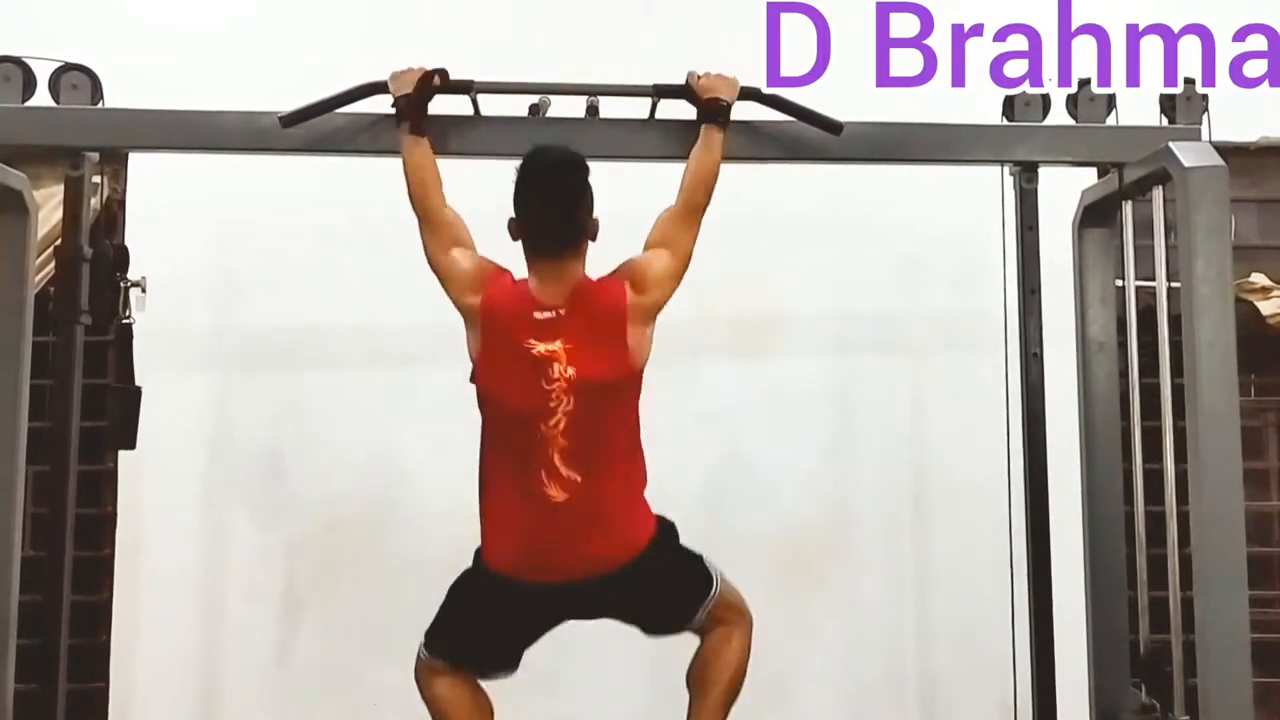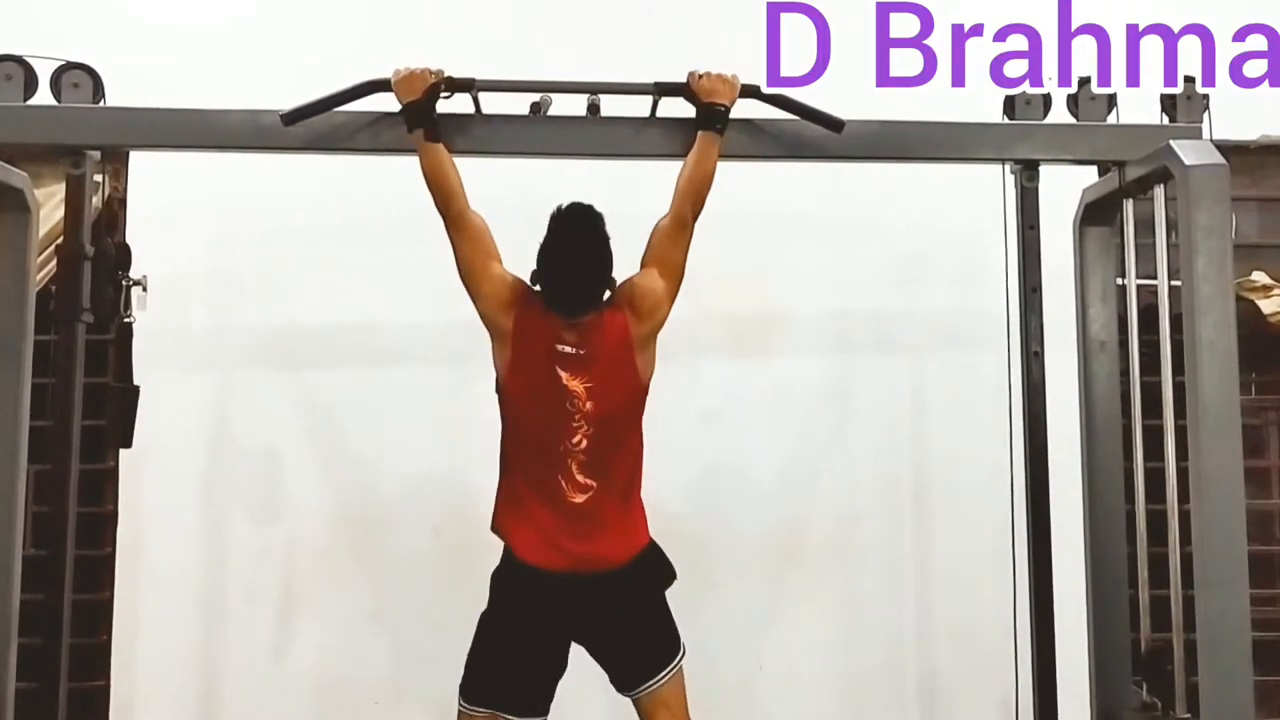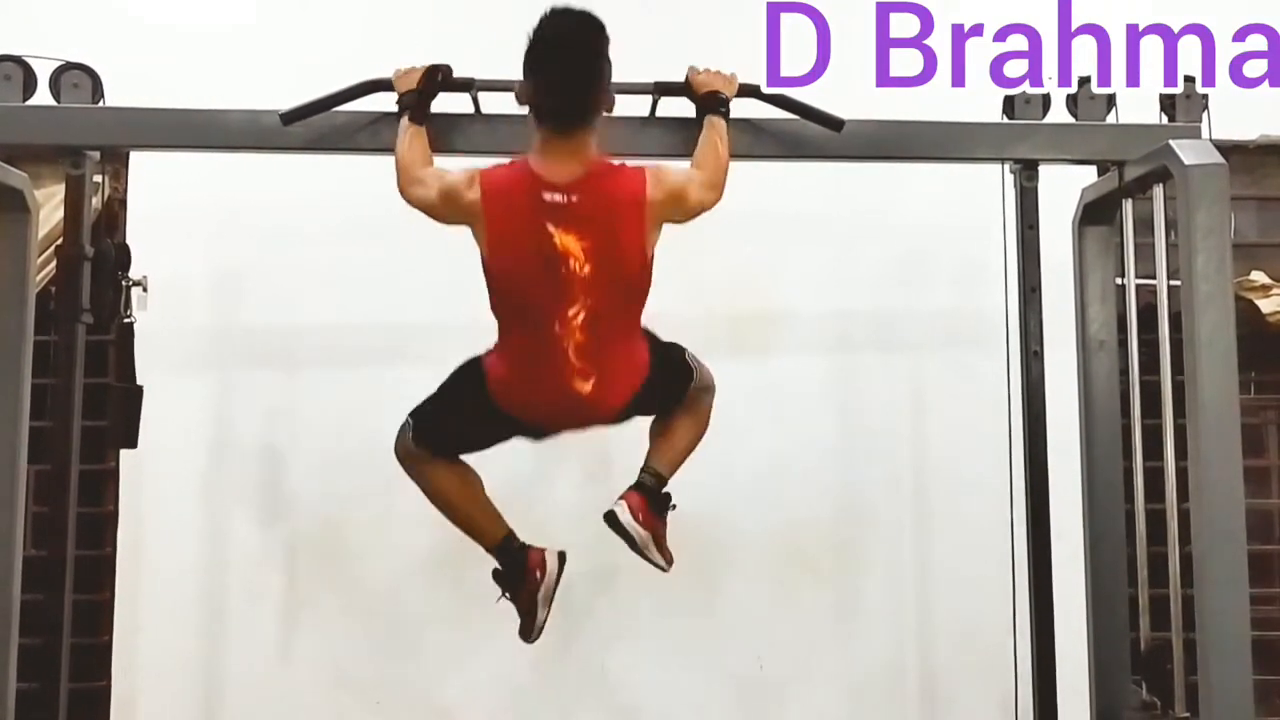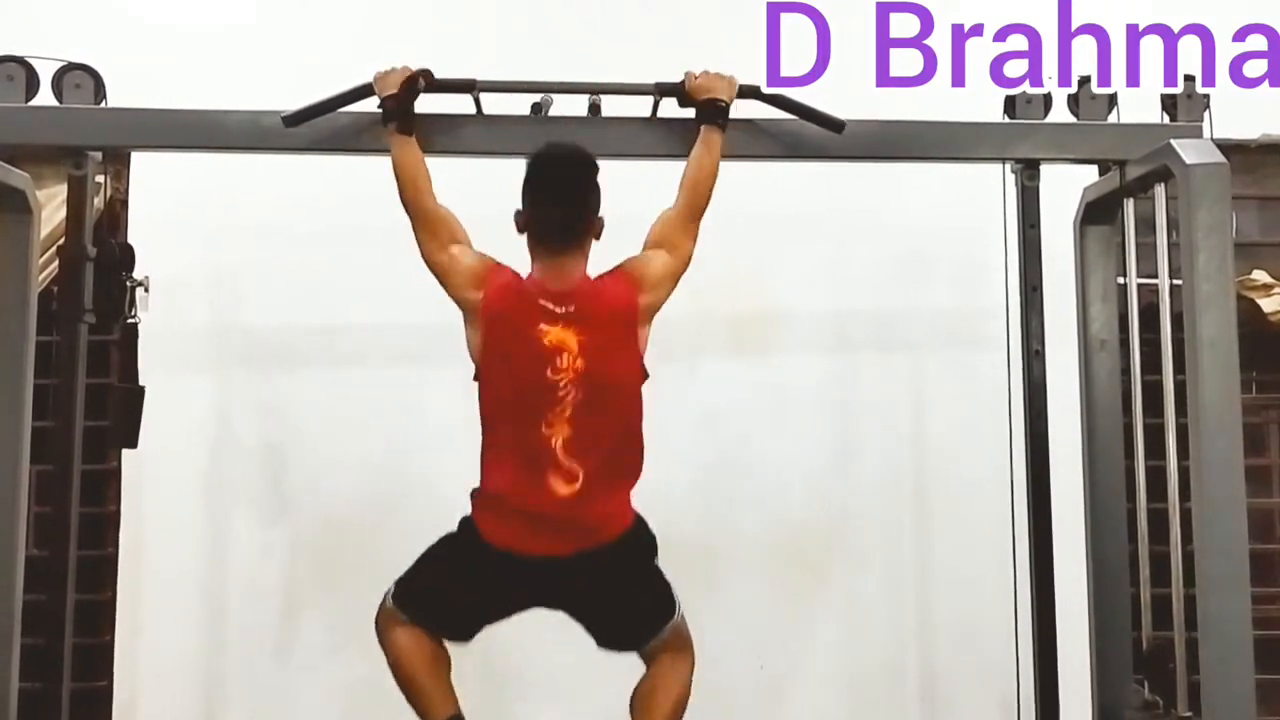
dt=0.5s
person 1, frame 1
left shoulder: (481, 300)
right shoulder: (632, 302)
left elbow: (428, 208)
right elbow: (689, 205)
left wrist: (412, 111)
right wrist: (713, 111)
left hip: (514, 570)
right hip: (625, 558)
right knee: (731, 619)
person 1, frame 2
left shoulder: (509, 325)
right shoulder: (637, 328)
left elbow: (458, 217)
right elbow: (681, 217)
left wrist: (420, 118)
right wrist: (712, 118)
left hip: (530, 578)
right hip: (623, 574)
person 1, frame 3
left shoulder: (485, 197)
right shoulder: (647, 197)
left elbow: (414, 180)
right elbow: (710, 181)
left wrist: (413, 106)
right wrist: (715, 104)
left hip: (515, 396)
right hip: (622, 384)
left knee: (418, 445)
right knee: (697, 387)
left ankle: (519, 561)
right ankle: (646, 498)
person 1, frame 4
left shoulder: (484, 300)
right shoulder: (633, 301)
left elbow: (423, 210)
right elbow: (691, 210)
left wrist: (398, 116)
right wrist: (713, 115)
left hip: (499, 547)
right hip: (607, 549)
left knee: (399, 622)
right knee: (673, 652)
